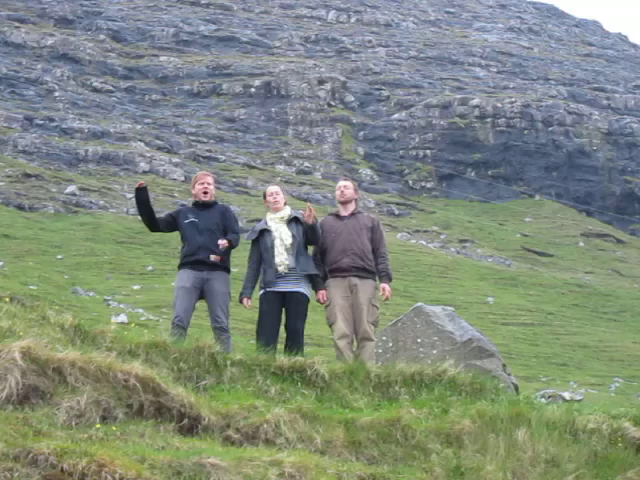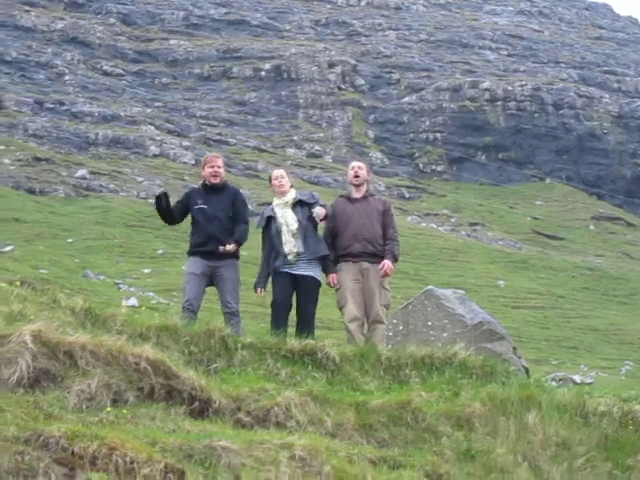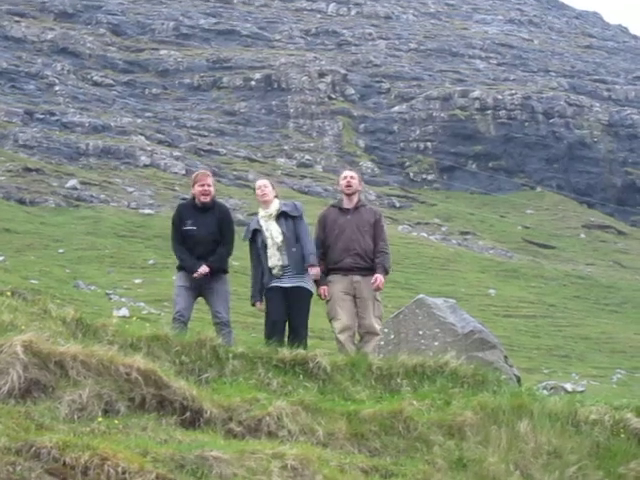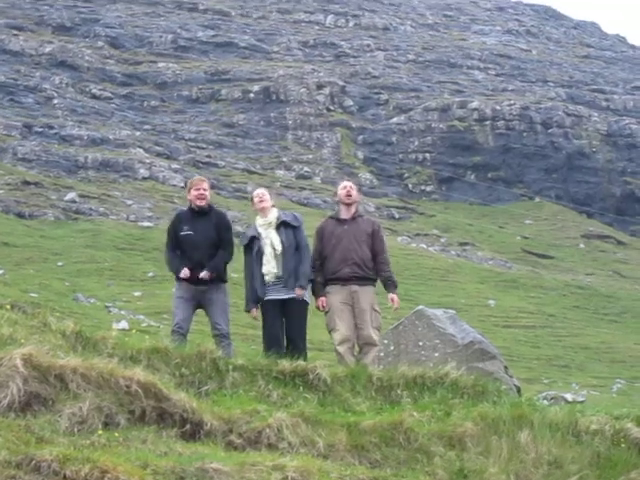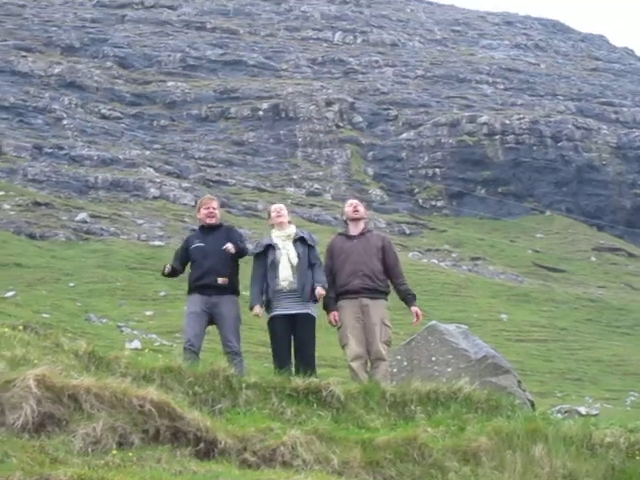
dt=0.2s
person 1, frame 1
left shoulder: (371, 221)
right shoulder: (325, 224)
left elbow: (381, 254)
right elbow: (318, 257)
left wrist: (385, 279)
right wrist: (319, 286)
left hip: (365, 281)
right hip: (336, 282)
left knee: (366, 333)
right knee: (341, 333)
person 1, frame 2
left shoulder: (382, 204)
right shoulder: (337, 206)
left elbow: (392, 236)
right elbow: (329, 239)
left wrist: (390, 258)
right wrist: (330, 269)
left hip: (375, 265)
right hip: (347, 266)
left knee: (377, 316)
right knee: (352, 317)
person 1, frame 3
left shoulder: (374, 214)
right shoulder: (327, 215)
left elbow: (382, 247)
right elbow: (319, 251)
left wrist: (382, 271)
right wrist: (321, 281)
left hip: (366, 278)
right hip: (337, 278)
left knee: (371, 328)
right knee: (343, 328)
person 1, frame 4
left shoulder: (371, 225)
right shoulder: (325, 227)
left elbow: (381, 260)
right elbow: (317, 262)
left wrist: (391, 288)
right wrist: (318, 292)
left hip: (364, 288)
right hip: (335, 289)
left knee: (369, 338)
right knee: (342, 339)
person 1, frame 5
left shoulder: (381, 240)
right shoulder: (335, 244)
left elbow: (396, 274)
right elbow: (328, 278)
left wrist: (411, 301)
right wrist: (330, 307)
left hip: (376, 302)
right hip: (347, 303)
left knee: (379, 353)
right knee: (354, 354)
person 2, frame 1
left shoulder: (223, 211)
right shoulder: (183, 213)
left elbow: (235, 234)
right elbow: (154, 225)
left wrist: (228, 241)
right wrist: (142, 196)
left hip: (217, 273)
right hip: (189, 271)
left knee: (220, 324)
right knee: (179, 320)
person 2, frame 2
left shoulder: (233, 194)
right shoulder: (193, 194)
left elbow: (243, 223)
right elbow: (171, 217)
left wrist: (236, 242)
right wrist: (162, 201)
left hip: (226, 260)
right hip: (198, 258)
left knee: (231, 308)
right knee: (189, 305)
person 2, frame 3
left shoulder: (222, 211)
right shoulder: (182, 210)
left elbow: (227, 245)
right elbow: (177, 243)
left wrist: (210, 266)
right wrist: (194, 266)
left hip: (216, 275)
right hip: (187, 274)
left knee: (222, 320)
right knee: (180, 317)
person 2, frame 4
left shoulder: (219, 217)
right shoulder: (180, 218)
left elbow: (227, 249)
right elbow: (172, 249)
left wrist: (212, 271)
right wrist: (178, 268)
left hip: (214, 284)
right hip: (186, 283)
left knee: (221, 331)
right knee: (179, 328)
person 2, frame 5
left shoulder: (228, 232)
right shoulder: (192, 239)
left elbow: (243, 250)
right elbow: (178, 263)
left wrist: (235, 247)
right wrist: (170, 269)
left hip: (226, 296)
right hip: (198, 296)
left knee: (232, 347)
right knee: (191, 345)
person 3, frame 1
left shoulder: (299, 219)
right shoulder: (261, 228)
left elbow: (313, 240)
right elbow: (254, 263)
left wrist: (311, 224)
right wrist: (246, 292)
left hip: (298, 284)
right hip: (271, 286)
left knee: (295, 329)
right knee: (266, 330)
person 3, frame 2
left shoulder: (307, 199)
right shoulder: (269, 214)
left elbow: (318, 213)
right elbow: (267, 250)
left wrist: (321, 210)
right wrist: (261, 281)
left hip: (309, 266)
right hip: (283, 267)
left knee: (306, 313)
right knee: (279, 303)
person 3, frame 3
left shoulder: (292, 210)
right shoulder: (255, 226)
left elbow: (304, 237)
right elbow: (257, 262)
left wrist: (312, 262)
right wrist: (257, 295)
left hip: (299, 279)
right hip: (274, 282)
left knee: (298, 325)
right knee: (274, 321)
person 3, frame 4
left shoulder: (290, 221)
right shoulder: (252, 234)
left elbow: (304, 250)
right elbow: (250, 269)
left wrist: (302, 282)
right wrist: (251, 302)
left hip: (294, 290)
right hip: (269, 293)
left knee: (296, 337)
right knee: (272, 337)
person 3, frame 5
left shoulder: (304, 239)
right shoulder: (264, 246)
left elbow: (316, 264)
right elbow: (258, 276)
left wrist: (320, 284)
right wrist: (256, 302)
left hip: (303, 304)
right hip: (277, 306)
left knee: (305, 351)
right knee: (281, 353)
